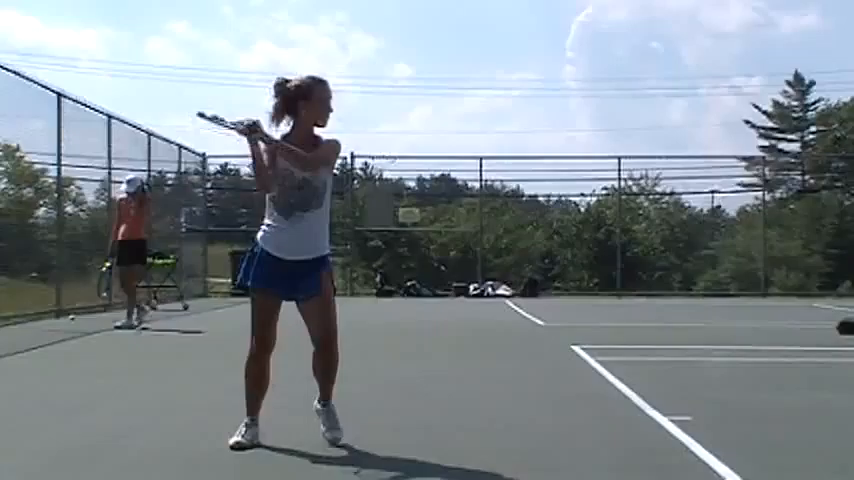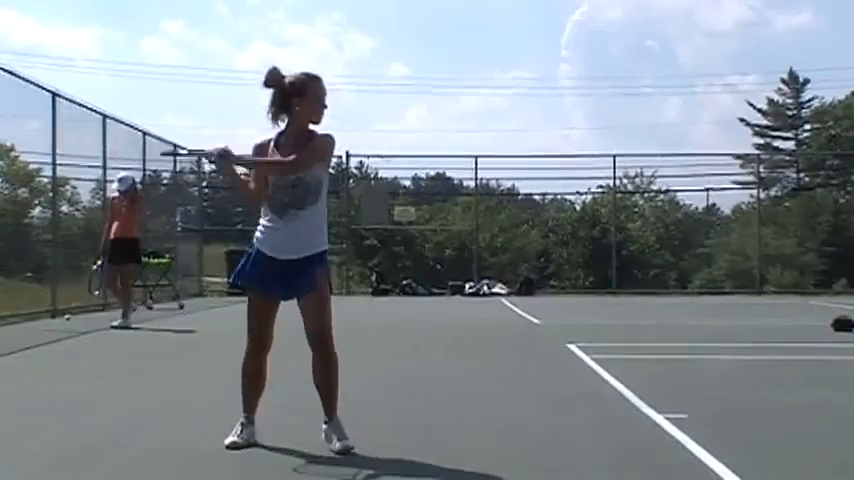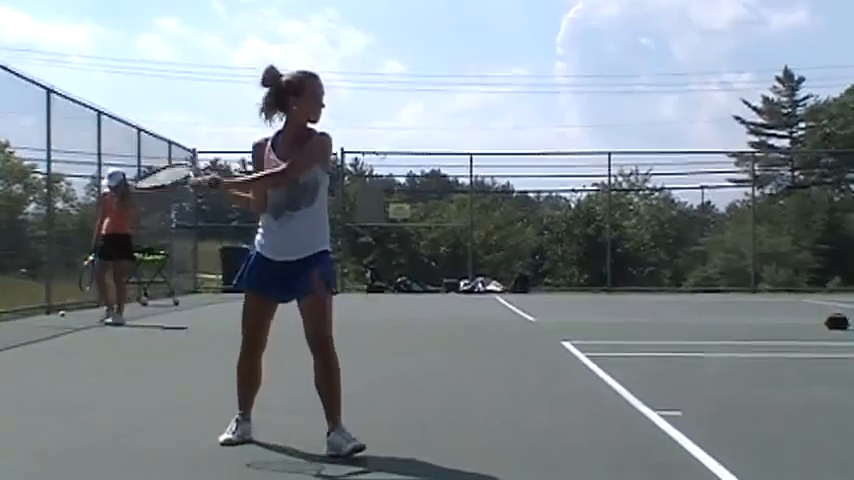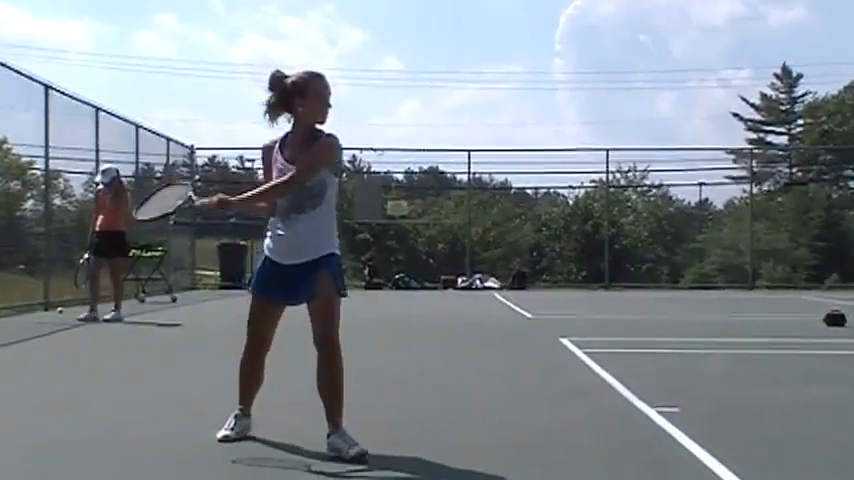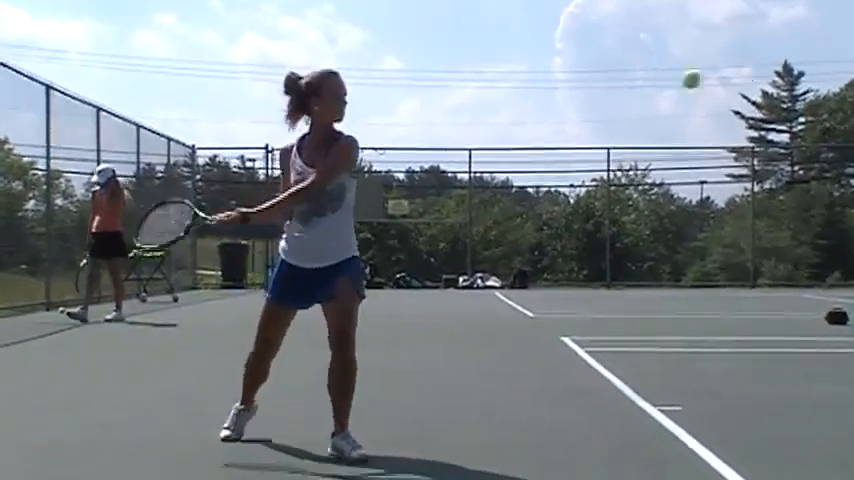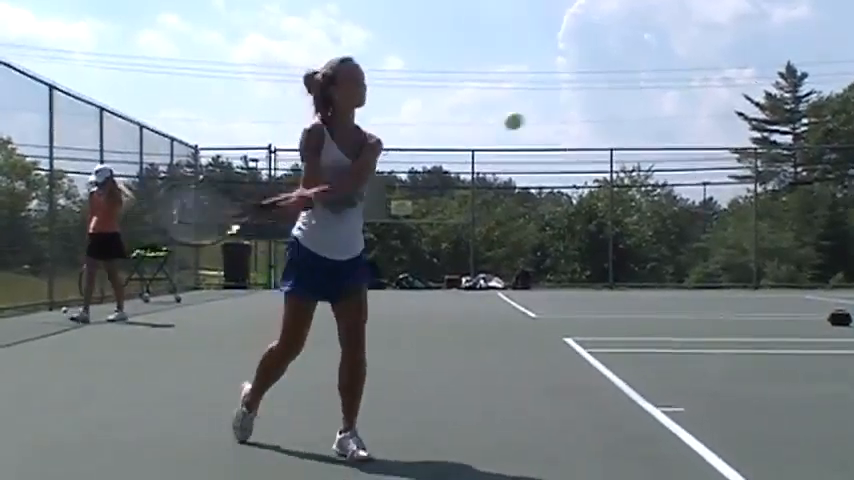
dt=0.1s
person 1, frame 1
left shoulder: (329, 148)
right shoulder: (271, 149)
left elbow: (308, 163)
right elbow: (266, 183)
left wrist: (265, 138)
right wrist: (255, 145)
left hip: (312, 258)
right hip: (271, 255)
left knee: (326, 340)
right knee: (261, 344)
left ankle: (324, 405)
right ankle: (251, 422)
person 1, frame 2
left shoulder: (322, 144)
right shoulder: (265, 147)
left elbow: (294, 162)
right elbow: (257, 196)
left wrist: (234, 161)
right wrist: (231, 172)
left hip: (309, 256)
right hip: (268, 255)
left knee: (321, 339)
right knee: (257, 343)
left ankle: (332, 421)
right ankle: (248, 421)
person 1, frame 3
left shoulder: (320, 143)
right shoulder: (265, 147)
left elbow: (284, 175)
right elbow: (260, 200)
left wrist: (227, 184)
right wrist: (227, 187)
left hip: (311, 256)
right hip: (268, 255)
left knee: (321, 340)
right knee: (252, 344)
left ankle: (335, 429)
right ankle: (243, 418)
person 1, frame 4
left shoulder: (328, 145)
right shoulder: (274, 149)
left elbow: (290, 183)
right elbow: (272, 204)
left wrist: (233, 201)
right wrist: (232, 203)
left hip: (319, 259)
right hip: (277, 258)
left knee: (327, 342)
right knee: (255, 345)
left ankle: (336, 431)
right ankle: (242, 415)
person 1, frame 5
left shoulder: (348, 147)
right shoulder: (291, 151)
left elbow: (310, 189)
right elbow: (286, 208)
left wrist: (252, 214)
right wrist: (250, 215)
left hip: (339, 263)
right hip: (294, 262)
left knee: (343, 346)
right knee: (264, 347)
left ankle: (341, 431)
right ankle: (245, 407)
person 1, frame 6
left shoulder: (369, 143)
right shoulder: (313, 135)
left elbow: (350, 184)
right elbow: (307, 191)
left wrist: (314, 195)
right wrist: (301, 199)
left hip: (349, 256)
right hip: (309, 252)
left knee: (354, 344)
right knee: (290, 344)
left ankle: (348, 431)
right ankle: (252, 398)
person 2, frame 1
left shoulder: (144, 202)
right shoulder: (121, 200)
left elbow: (137, 215)
right elbow: (117, 224)
left wrist: (135, 199)
right wrist: (112, 244)
left hip: (136, 243)
right hip: (122, 243)
left knee: (130, 282)
right knee: (124, 283)
left ankle: (129, 318)
right ankle: (140, 309)
person 2, frame 2
left shoulder: (136, 201)
right shoulder: (114, 199)
left elbow: (129, 213)
right elbow: (109, 222)
left wrist: (127, 197)
right wrist: (104, 243)
left hip: (129, 242)
right hip: (115, 241)
left knee: (125, 282)
right knee: (110, 281)
left ankle: (125, 318)
right ankle: (127, 307)
person 2, frame 3
left shoulder: (127, 197)
right shoulder: (105, 195)
left elbow: (120, 208)
right elbow: (101, 218)
left wrist: (116, 193)
right wrist: (95, 239)
left hip: (121, 238)
right hip: (105, 238)
left knee: (118, 279)
right knee: (98, 275)
left ankle: (119, 314)
right ankle: (110, 308)
person 2, frame 4
left shoulder: (121, 193)
right shoulder: (99, 192)
left elbow: (113, 205)
right elbow: (96, 214)
left wrist: (111, 190)
right wrist: (91, 236)
left hip: (115, 235)
right hip: (100, 235)
left knee: (116, 276)
right knee: (93, 274)
left ankle: (117, 311)
right ankle: (93, 311)
person 2, frame 5
left shoulder: (117, 193)
right shoulder: (96, 193)
left elbow: (112, 207)
right elbow: (94, 215)
left wrist: (108, 190)
left hip: (113, 236)
right hip: (97, 236)
left knee: (115, 276)
right knee: (92, 275)
left ankle: (118, 311)
right ankle: (83, 310)
person 2, frame 6
left shoulder: (115, 194)
right shoulder: (93, 193)
left elbow: (110, 209)
right elbow: (91, 216)
left wrist: (105, 191)
right wrist: (89, 235)
left hip: (109, 236)
right hip: (95, 236)
left knee: (113, 276)
right knee: (89, 275)
left ankle: (120, 311)
right ankle: (85, 312)
